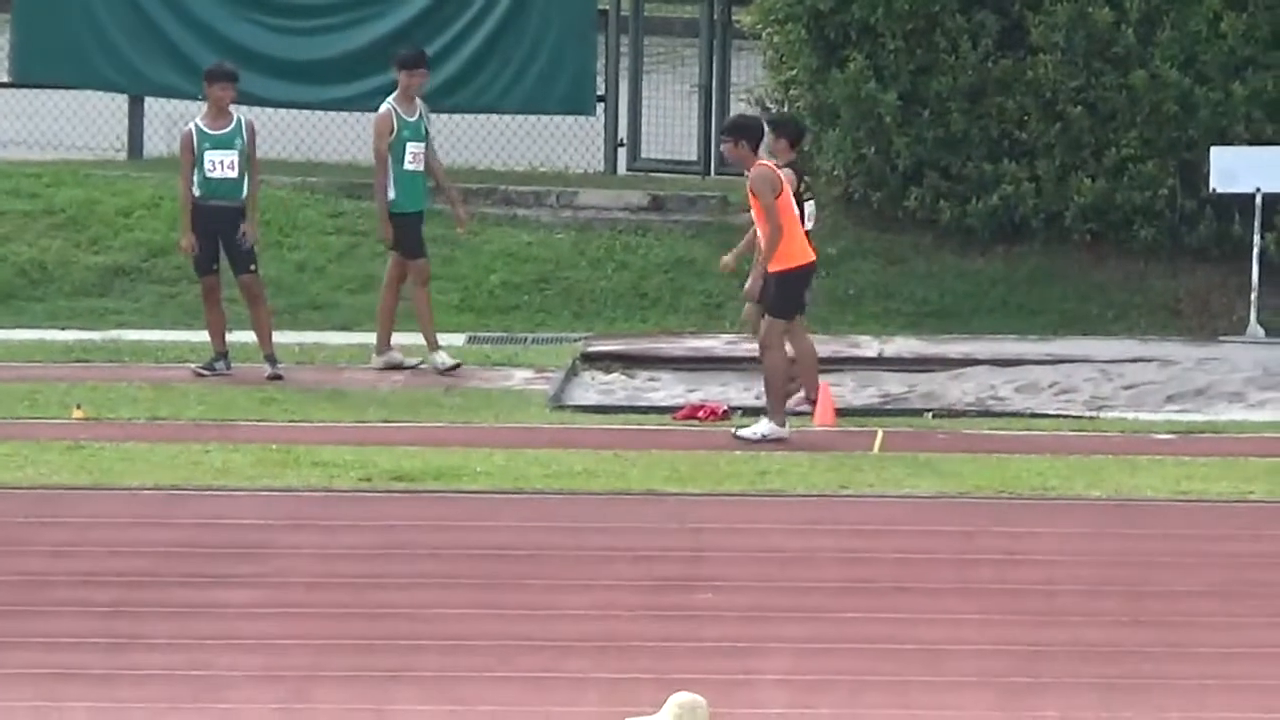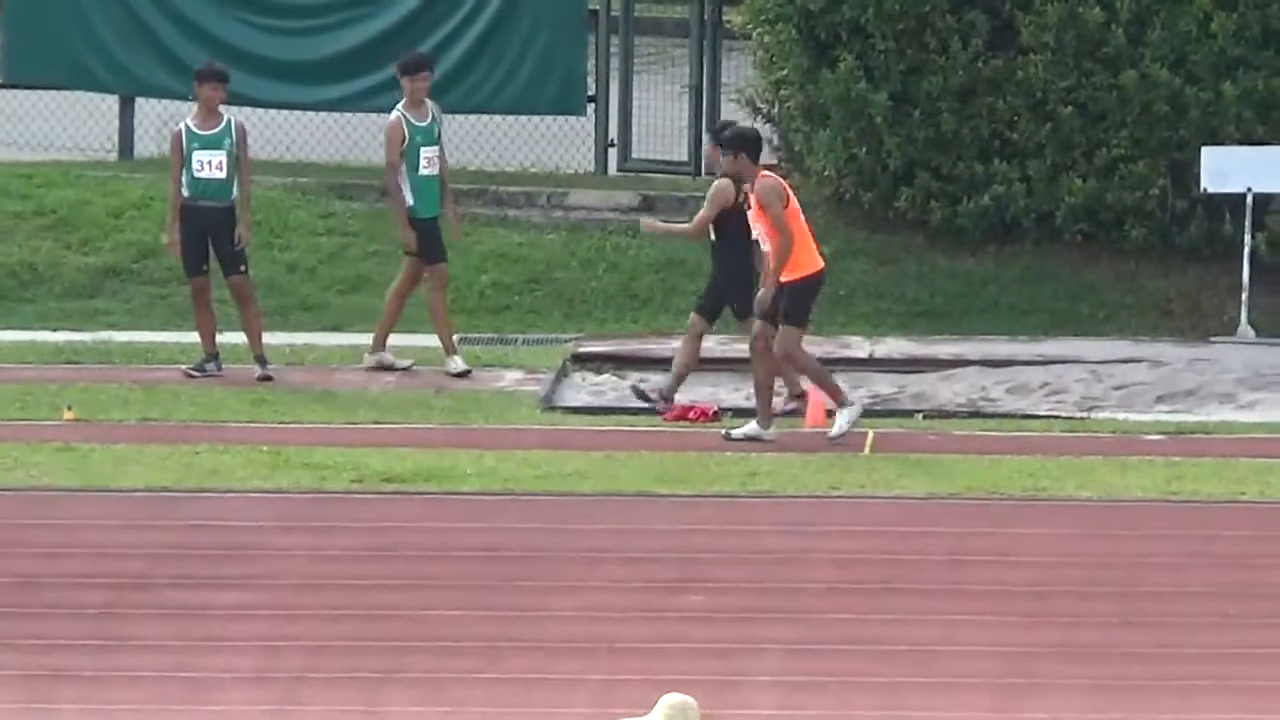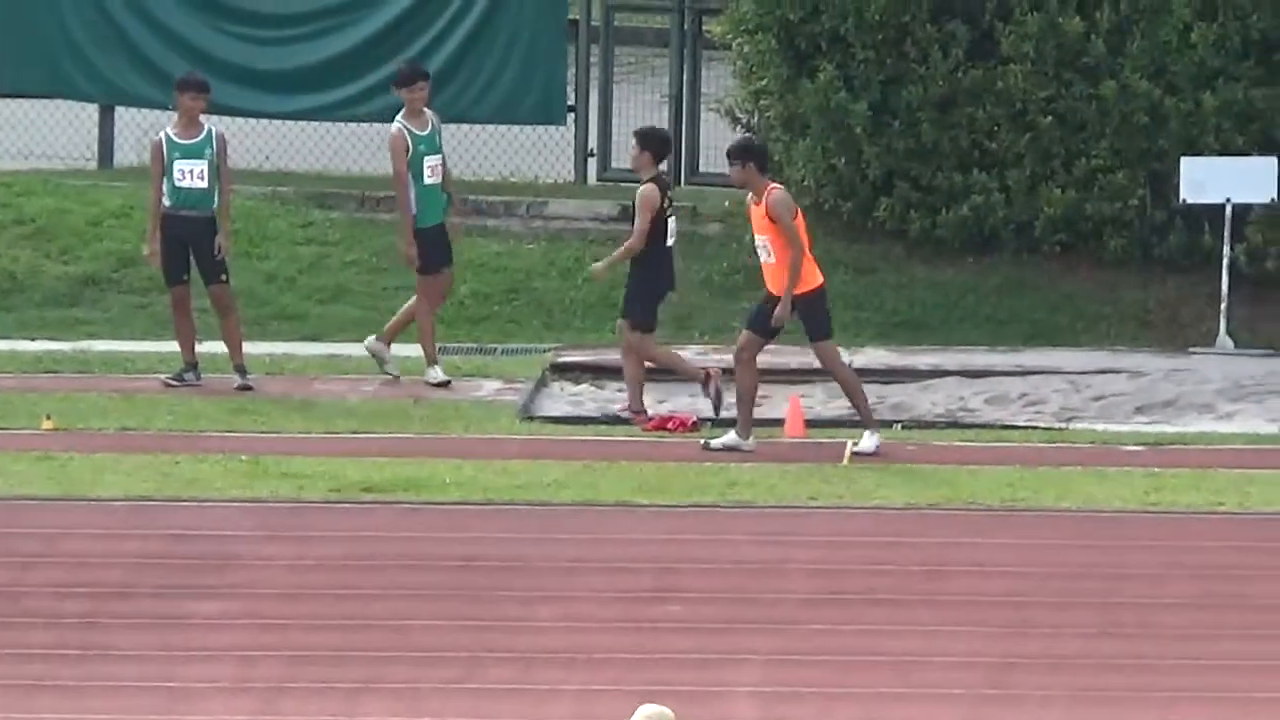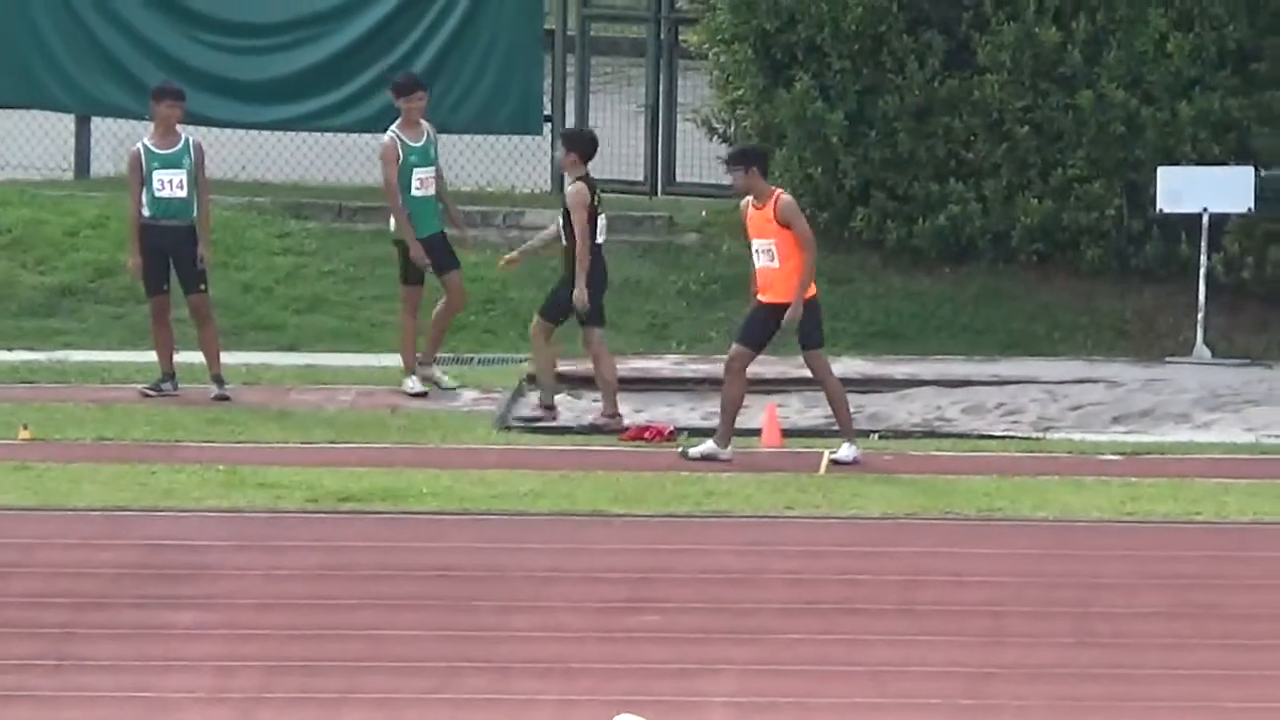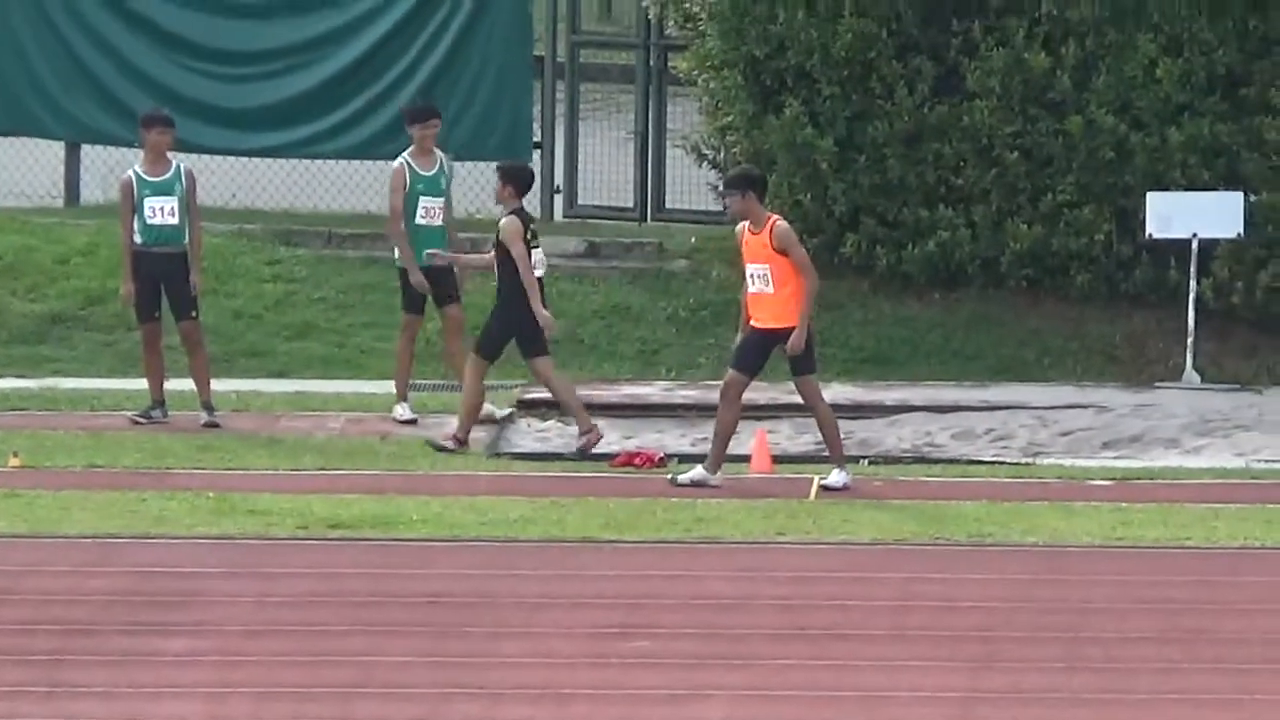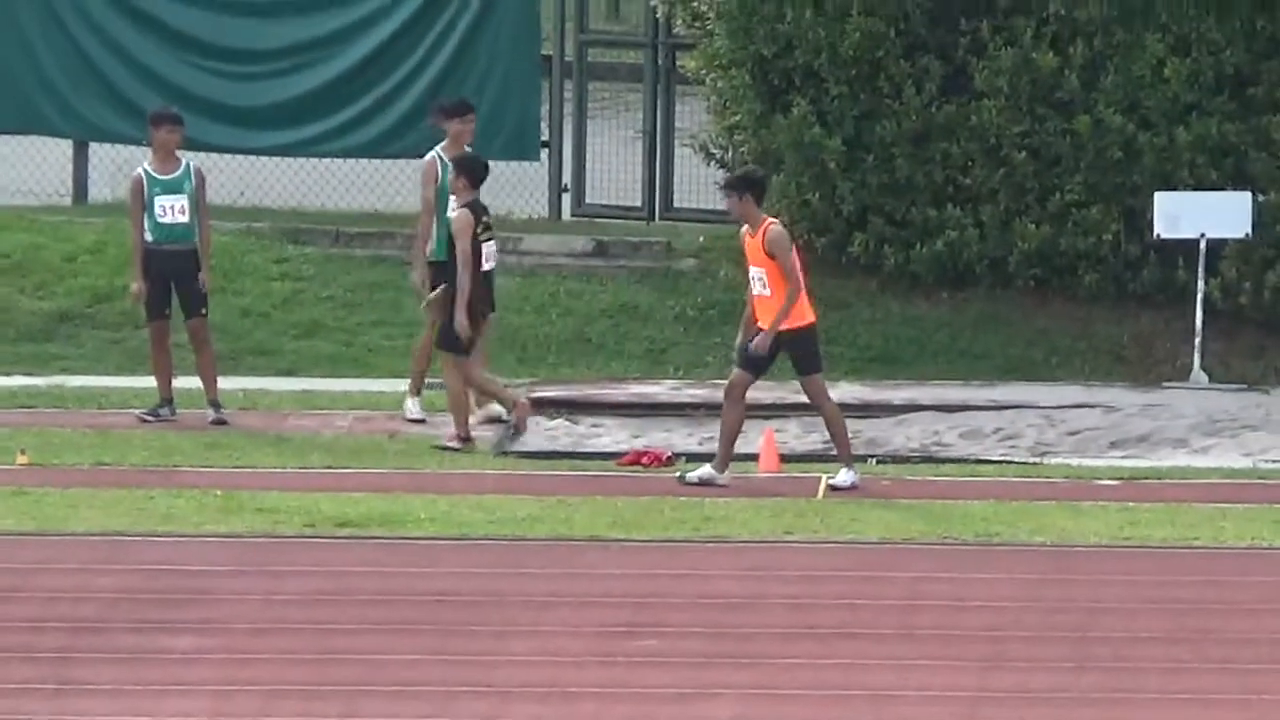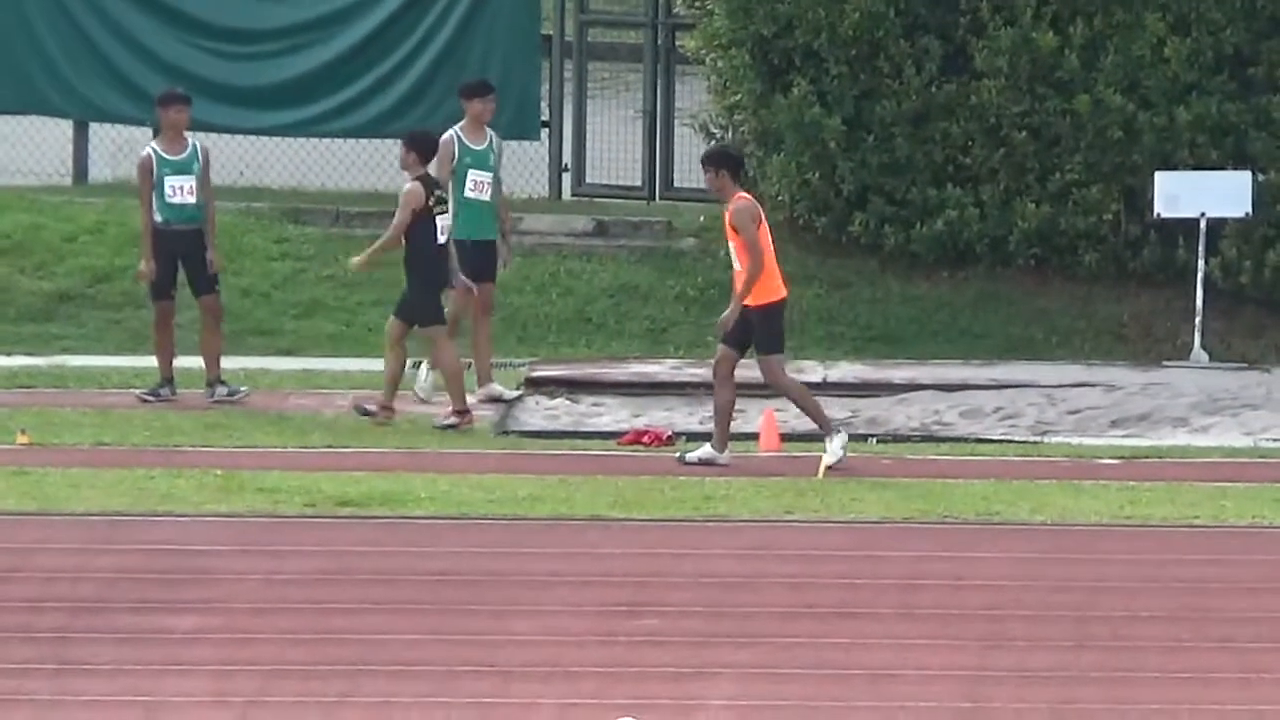
dt=0.2s
person 1, frame 1
left shoulder: (421, 109)
right shoulder: (387, 114)
left elbow: (430, 158)
right elbow: (380, 169)
left wrist: (454, 201)
right wrist: (383, 217)
left hip: (416, 204)
right hip: (399, 207)
left knee: (396, 277)
right knee: (420, 275)
left ankle: (383, 350)
right ankle: (434, 350)
person 1, frame 2
left shoulder: (435, 111)
right shoulder: (397, 122)
right elbow: (392, 177)
left wrist: (449, 202)
right wrist: (404, 226)
left hip: (431, 208)
right hip: (416, 212)
left knee: (407, 281)
right knee: (439, 279)
left ankle: (377, 350)
right ankle: (451, 354)
person 1, frame 3
left shoulder: (433, 119)
right shoulder: (399, 133)
right elbow: (400, 189)
left wrist: (453, 206)
right wrist: (407, 238)
left hip: (438, 217)
right hip: (419, 222)
left knee: (442, 287)
right knee: (429, 290)
left ankle: (382, 340)
right ankle: (431, 364)
person 1, frame 4
left shoulder: (430, 132)
right shoulder: (391, 143)
right elbow: (392, 198)
left wrist: (457, 221)
right wrist: (411, 242)
left hip: (434, 228)
right hip: (409, 232)
left knee: (457, 293)
right knee: (411, 300)
left ankle: (426, 362)
right ankle: (409, 372)
person 1, frame 5
left shoulder: (444, 163)
right shoulder: (401, 169)
right elbow: (395, 224)
right wrist: (411, 268)
right hip: (413, 261)
left knee: (455, 325)
right knee: (410, 328)
right ankle: (401, 400)
person 1, frame 6
right shoulder: (433, 162)
right elbow: (426, 214)
right wrist: (420, 265)
right hip: (441, 256)
right knee: (435, 325)
left ankle: (483, 403)
right ankle: (413, 395)
person 1, frame 7
left shoulder: (494, 141)
right shoulder: (451, 141)
right elbow: (440, 191)
left wrist: (506, 237)
left hip: (487, 235)
right hip: (459, 234)
left knee: (485, 306)
right knee: (459, 305)
left ankle: (485, 383)
right ankle: (430, 367)
person 2, frame 1
left shoulder: (759, 175)
right shoulder: (762, 172)
left elbow: (776, 228)
left wrist: (757, 275)
right wrist: (758, 270)
left hip: (791, 265)
right hip: (787, 265)
left knee: (770, 340)
right knee: (774, 340)
left ankle: (776, 421)
right ankle: (775, 416)
person 2, frame 2
left shoulder: (766, 187)
right shoulder: (754, 188)
left elbow: (786, 240)
left wrist: (768, 286)
right wrist: (766, 283)
left hip: (802, 274)
right hip: (789, 276)
left knee: (786, 349)
right knee: (759, 341)
left ankle: (845, 404)
right ankle: (762, 423)
person 2, frame 3
left shoulder: (777, 199)
right shoulder: (752, 200)
left elbow: (798, 251)
left wrist: (786, 302)
right wrist: (776, 296)
left hip: (807, 290)
right hip: (778, 291)
left knee: (830, 361)
right knee: (743, 352)
left ankle: (870, 429)
right ankle: (742, 433)
person 2, frame 4
left shoulder: (784, 204)
right shoulder: (746, 207)
left elbow: (810, 252)
left wrist: (798, 303)
right wrist: (758, 299)
left hip: (800, 300)
right hip: (767, 302)
left knee: (820, 370)
right knee: (734, 363)
left ankle: (849, 441)
right ankle: (721, 442)
person 2, frame 5
left shoulder: (780, 230)
right shoulder: (741, 232)
left elbow: (810, 279)
left wrist: (801, 330)
right wrist: (742, 329)
left hip: (791, 327)
right hip: (759, 327)
left knee: (812, 397)
right knee: (730, 389)
left ankle: (840, 468)
right ankle: (711, 468)
person 2, frame 6
left shoulder: (774, 233)
right shoulder: (745, 234)
left elbow: (795, 287)
left wrist: (769, 333)
right wrist: (745, 329)
left hip: (796, 327)
right hip: (765, 327)
left knee: (818, 396)
right knee: (734, 389)
left ankle: (848, 467)
right ankle: (718, 467)
person 2, frame 7
left shoulder: (741, 207)
right shoulder: (734, 207)
left elbow: (757, 262)
left wrist: (734, 306)
right wrist: (736, 304)
left hip: (766, 301)
right hip: (750, 303)
left knee: (774, 376)
right knee: (722, 366)
left ankle: (833, 433)
right ankle: (718, 447)
person 3, frame 1
left shoulder: (245, 127)
right shoulder: (192, 133)
left elbow: (252, 175)
right elbow: (186, 183)
left wrist: (251, 219)
right wrist: (185, 230)
left hip: (234, 213)
right hip: (203, 214)
left knee: (251, 285)
right knee: (209, 288)
left ankle: (270, 358)
right ankle: (221, 356)
person 3, frame 2
left shoulder: (236, 128)
right shoulder: (181, 132)
left elbow: (244, 178)
right elbow: (175, 183)
left wrist: (244, 221)
right wrist: (170, 227)
left hip: (224, 213)
right hip: (192, 214)
left knee: (242, 286)
right knee: (199, 289)
left ankle: (260, 359)
right ankle: (211, 358)
person 3, frame 3
left shoulder: (216, 137)
right shoulder: (162, 141)
left elbow: (224, 188)
right elbow: (156, 192)
left wrist: (224, 231)
right wrist: (151, 237)
left hip: (205, 223)
right hip: (173, 224)
left knee: (222, 296)
right knee: (179, 298)
left ankle: (240, 368)
right ankle: (190, 367)
person 3, frame 4
left shoulder: (193, 147)
right shoulder: (139, 152)
left elbow: (202, 196)
right elbow: (135, 203)
left wrist: (205, 241)
right wrist: (134, 249)
left hip: (185, 233)
right hip: (153, 234)
left knee: (201, 306)
right knee: (159, 308)
left ankle: (217, 378)
right ankle: (167, 377)
person 3, frame 5
left shoulder: (184, 174)
right shoulder: (131, 180)
left elbow: (194, 223)
right elbow: (126, 231)
left wrist: (196, 268)
right wrist: (126, 277)
left hip: (177, 260)
right hip: (145, 261)
left knee: (192, 333)
right knee: (150, 335)
left ankle: (207, 405)
right ankle: (158, 404)
person 3, frame 6
left shoulder: (194, 172)
right shoulder: (141, 178)
left elbow: (203, 221)
right elbow: (137, 229)
left wrist: (205, 266)
right wrist: (137, 275)
left hip: (187, 257)
right hip: (155, 258)
left knee: (199, 331)
right knee: (158, 333)
left ankle: (213, 403)
right ankle: (165, 402)
person 3, frame 7
left shoulder: (200, 152)
right shoulder: (149, 157)
left elbow: (207, 200)
right elbow: (146, 209)
left wrist: (212, 245)
right wrist: (146, 255)
left hip: (194, 237)
right hip: (164, 238)
left knee: (212, 309)
right knee: (163, 313)
left ankle: (215, 383)
right ankle: (166, 382)
person 4, frame 1
left shoulder: (785, 175)
right shoulder: (796, 172)
left wrist: (735, 256)
right knee: (752, 317)
left ankle: (809, 395)
right ankle: (795, 385)
person 4, frame 2
left shoulder: (723, 186)
right shoulder: (736, 182)
left elbow: (694, 229)
right elbow: (746, 227)
left wrist: (657, 227)
right wrist: (761, 267)
left hip: (733, 272)
right hip: (730, 270)
left knee: (751, 333)
right knee: (694, 329)
left ankle: (796, 393)
right ankle: (667, 393)
person 4, frame 3
left shoulder: (647, 191)
right shoulder: (660, 186)
left elbow: (637, 243)
left wrist: (606, 264)
left hip: (649, 276)
right hip: (647, 275)
left knee: (641, 345)
right knee: (626, 338)
left ankle: (704, 377)
right ankle: (635, 406)
person 4, frame 4
left shoulder: (576, 190)
right shoulder: (586, 186)
left elbow: (582, 240)
right elbow: (556, 230)
left wrist: (579, 284)
right wrist: (521, 251)
left hip: (580, 278)
right hip: (591, 276)
left knee: (538, 332)
right knee: (595, 343)
left ankle: (546, 405)
right ankle: (610, 413)
person 4, frame 5
left shoulder: (509, 223)
right shoulder: (523, 220)
left elbow: (523, 268)
right elbow: (493, 259)
left wrist: (539, 309)
right wrist: (451, 258)
left hip: (511, 310)
right hip: (525, 310)
left knee: (474, 367)
right knee: (545, 372)
left ankle: (459, 438)
right ankle: (587, 429)
person 4, frame 6
left shoulder: (461, 216)
right shoulder: (482, 212)
left elbow: (465, 266)
left wrist: (460, 311)
right wrist: (444, 291)
left hip: (465, 302)
right hip: (478, 301)
left knee: (452, 366)
right knee: (463, 367)
left ankle: (462, 435)
right ankle: (514, 404)
person 4, frame 7
left shoulder: (413, 189)
right shoulder: (432, 186)
left elbow: (393, 236)
right elbow: (441, 235)
left wrist: (363, 259)
right wrist: (455, 273)
left hip: (424, 277)
right hip: (431, 273)
left knee: (439, 341)
right knee: (393, 334)
left ankle: (460, 409)
right ankle: (384, 405)
